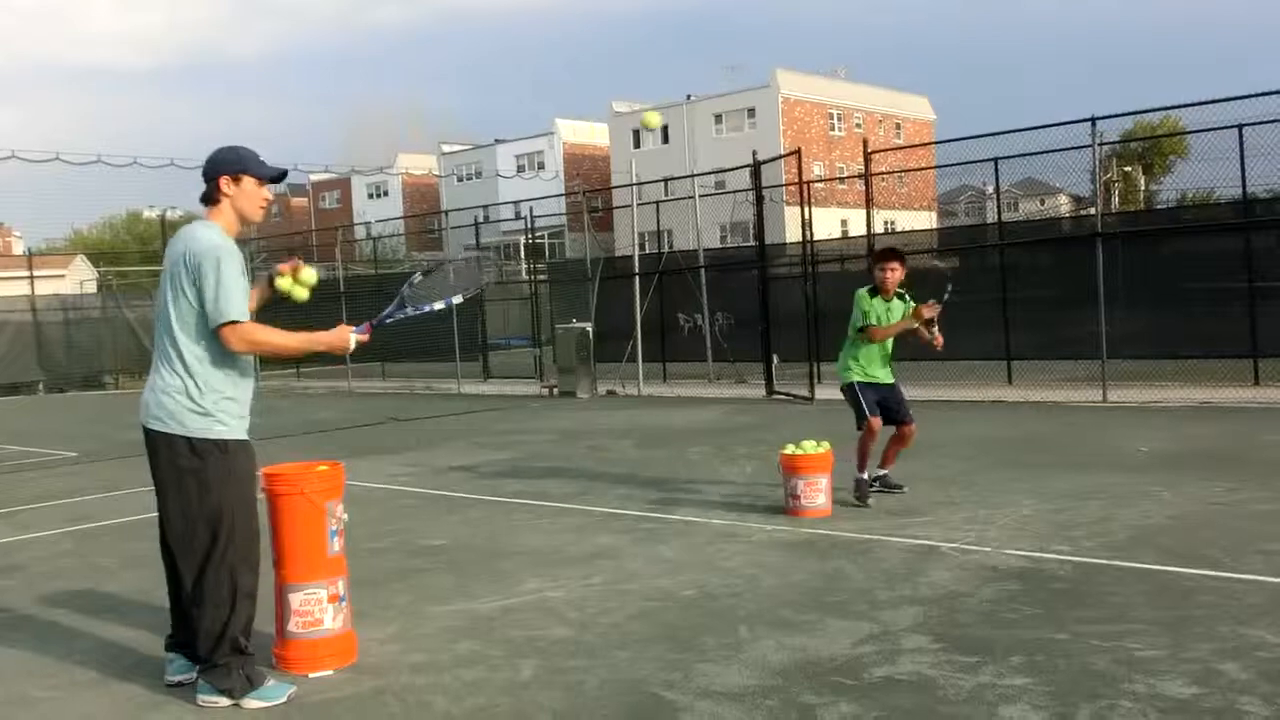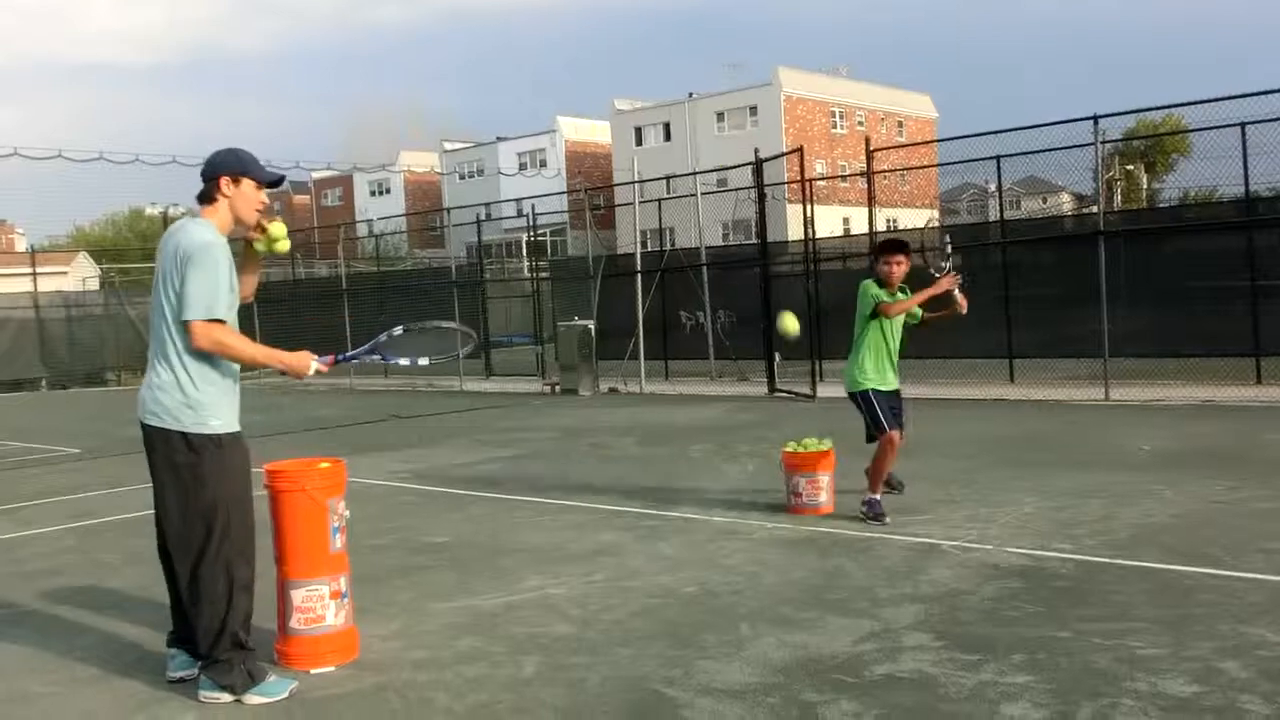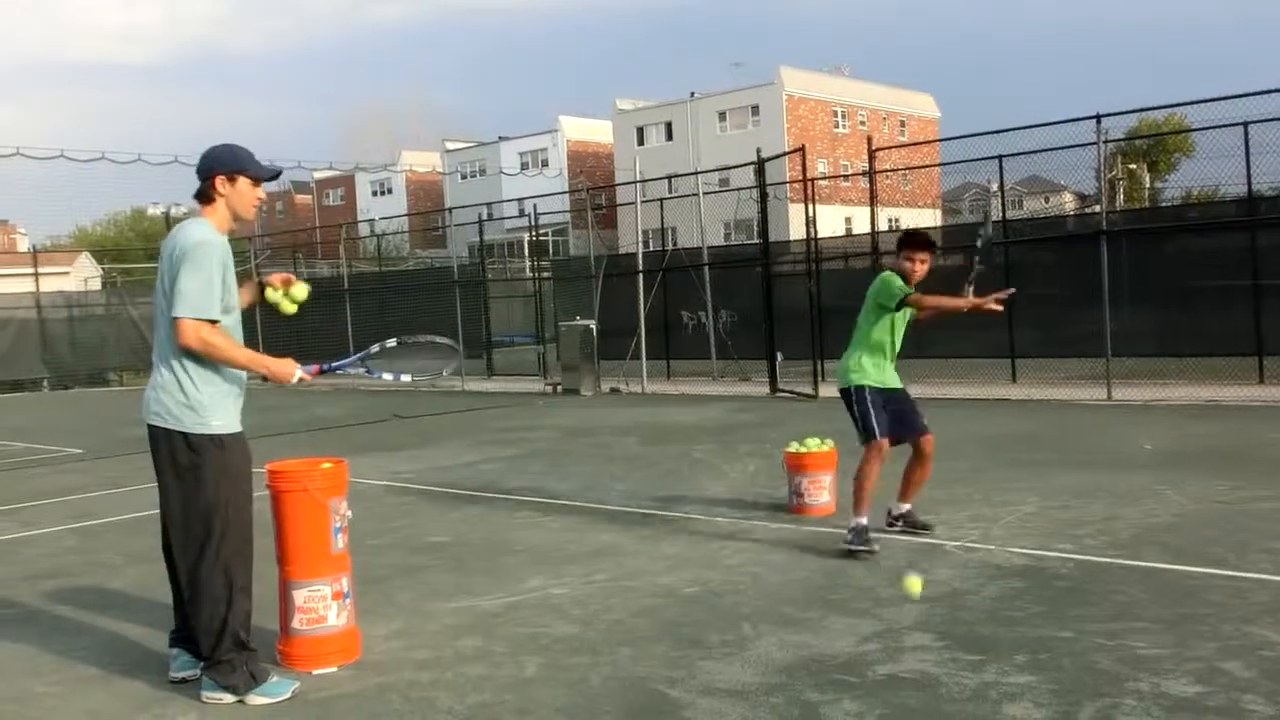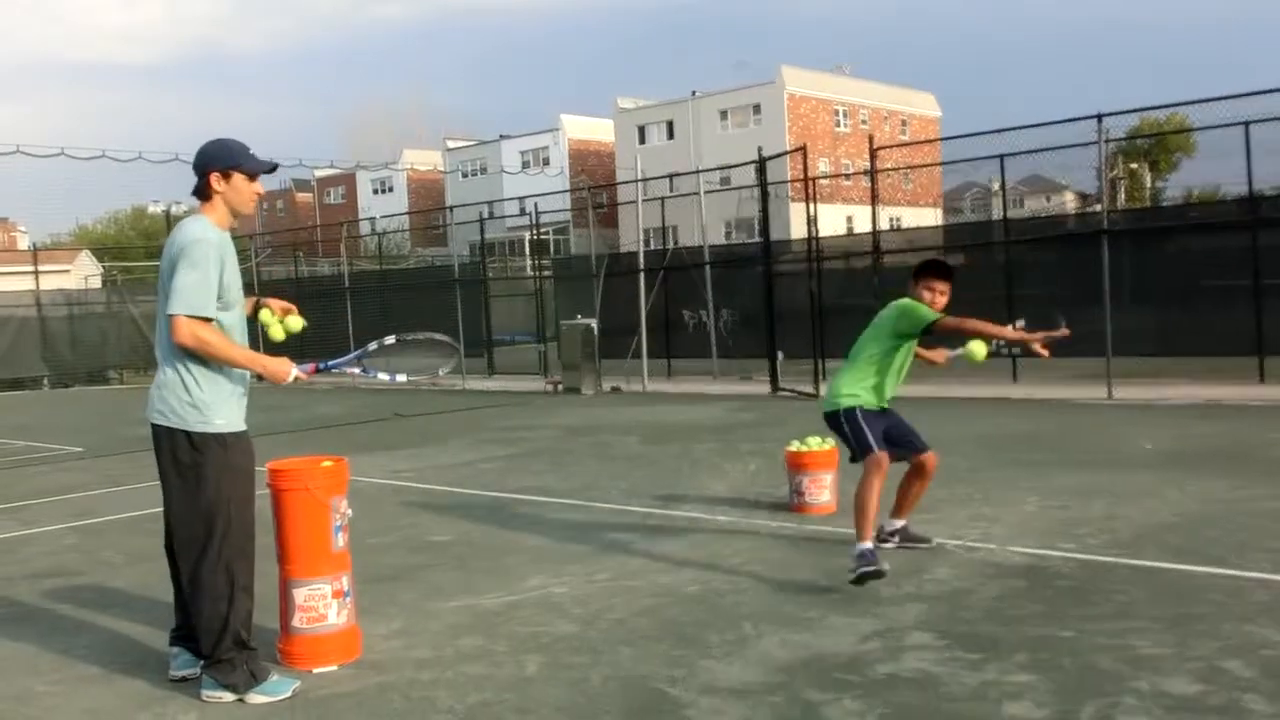
dt=0.3s
person 1, frame 1
left shoulder: (192, 239)
right shoulder: (215, 246)
right elbow: (238, 336)
left wrist: (269, 283)
right wrist: (323, 340)
left hip: (173, 419)
right hip: (205, 426)
left knee: (189, 542)
right knee: (229, 548)
left ankle: (187, 651)
right ankle: (225, 674)
person 1, frame 2
left shoulder: (184, 234)
right shoulder: (206, 243)
left elbow: (236, 295)
right elbow: (207, 334)
left wrist: (255, 250)
right wrist: (285, 360)
left hip: (169, 415)
right hip: (199, 422)
left knee: (187, 538)
right knee: (224, 544)
left ankle: (188, 646)
right ankle: (225, 669)
person 1, frame 3
left shoulder: (190, 236)
right shoulder: (204, 242)
right elbow: (193, 333)
left wrist: (258, 288)
right wrist: (268, 365)
left hip: (179, 416)
right hip: (202, 422)
left knee: (191, 538)
right knee: (223, 544)
left ankle: (189, 647)
right ankle: (228, 669)
person 1, frame 4
left shoulder: (200, 236)
right shoulder: (202, 240)
right elbow: (187, 330)
left wrist: (255, 304)
right wrist: (264, 364)
left hip: (186, 417)
right hip: (206, 421)
left knee: (194, 537)
right knee: (224, 543)
left ankle: (190, 646)
right ankle: (228, 668)
person 2, frame 1
left shoulder: (903, 299)
right shoulder: (862, 296)
left elbow: (913, 326)
right elbow: (873, 335)
left wrist: (931, 334)
right wrist: (912, 316)
left hip: (883, 375)
right hip: (855, 374)
left knee: (906, 429)
right knee: (873, 425)
left ankle: (879, 475)
right ankle: (861, 478)
person 2, frame 2
left shoulder: (904, 293)
right shoulder: (868, 287)
left elbow: (920, 318)
right elbow: (888, 311)
left wrist: (950, 310)
right wrist: (931, 290)
left hip: (888, 378)
right hip: (865, 381)
left knee: (895, 437)
right knee: (890, 437)
left ankle: (878, 470)
right ankle: (871, 499)
person 2, frame 3
left shoulder: (904, 291)
right shoulder: (887, 280)
right elbow: (921, 303)
left wrist: (952, 305)
right wrist: (976, 302)
left hip: (886, 381)
right hip: (860, 378)
left knee: (925, 445)
right knee: (878, 445)
left ankle: (901, 512)
right ankle: (858, 525)
person 2, frame 4
left shoulder: (906, 316)
right shoulder: (907, 308)
right elbow: (960, 326)
left wrist: (926, 355)
right wrist: (1023, 337)
left hip: (873, 403)
right hip: (848, 401)
left knee: (927, 462)
right knee: (878, 462)
left ankle: (894, 528)
right ankle: (864, 551)
